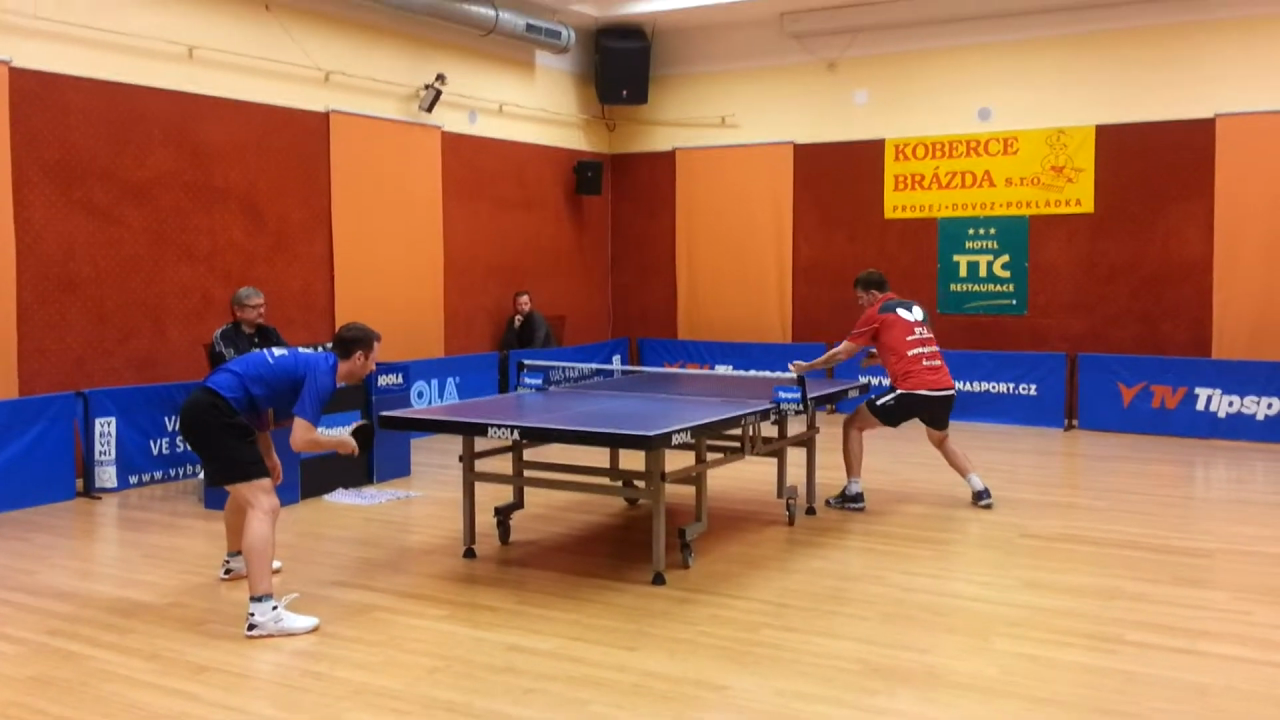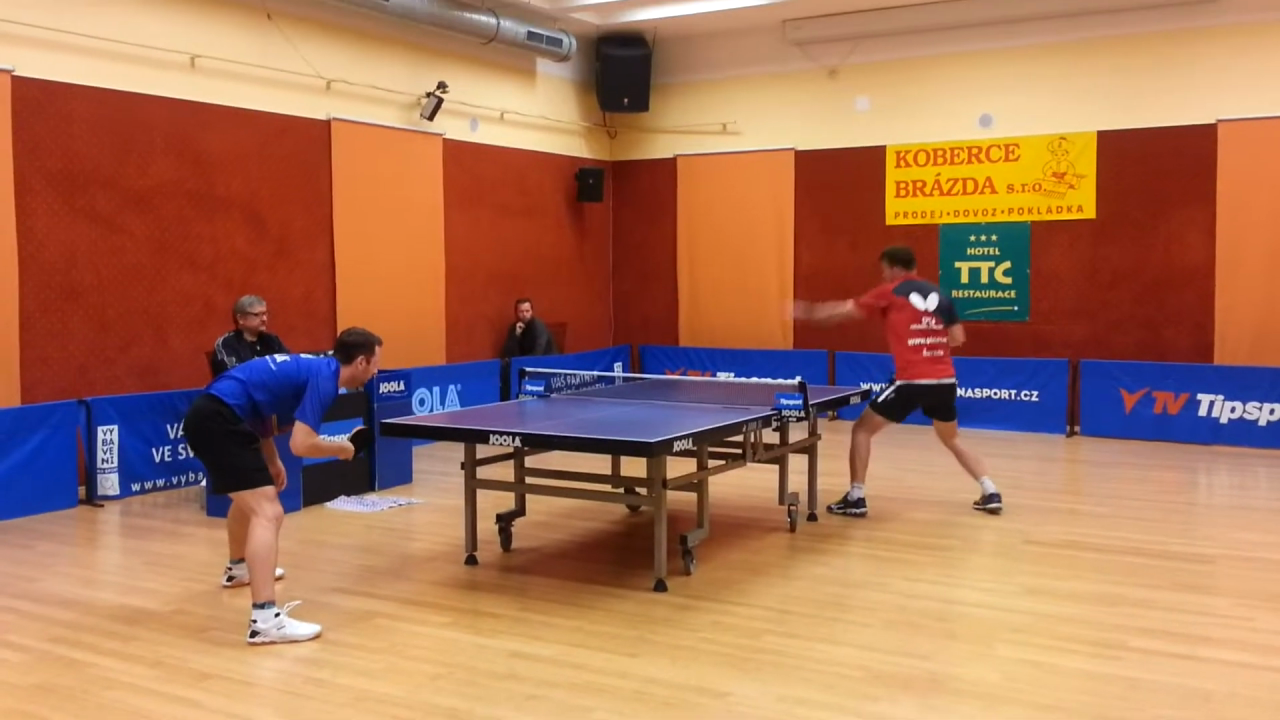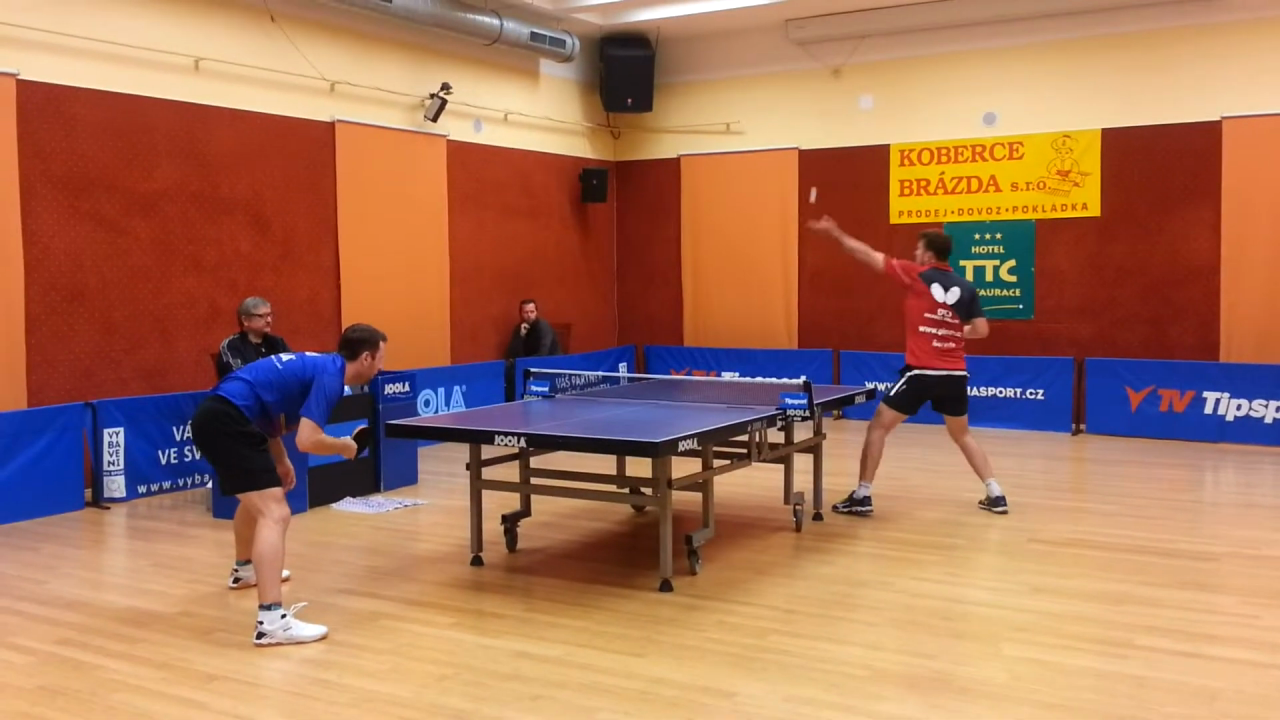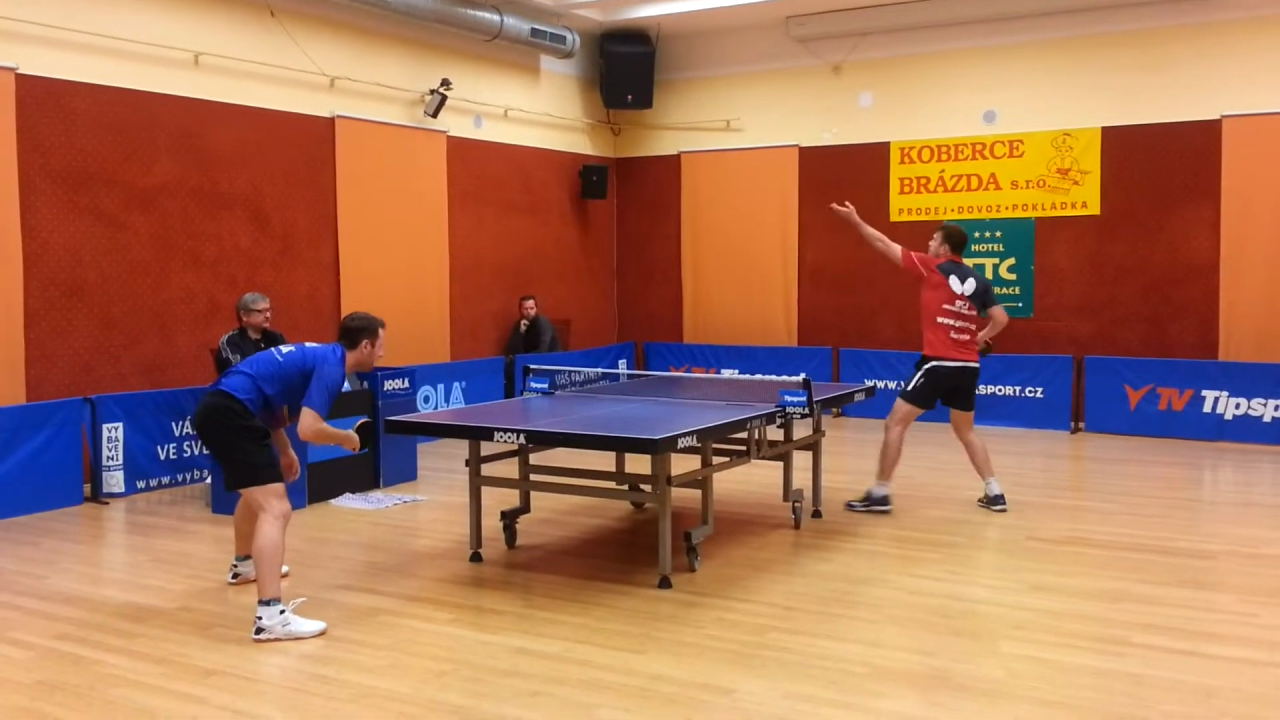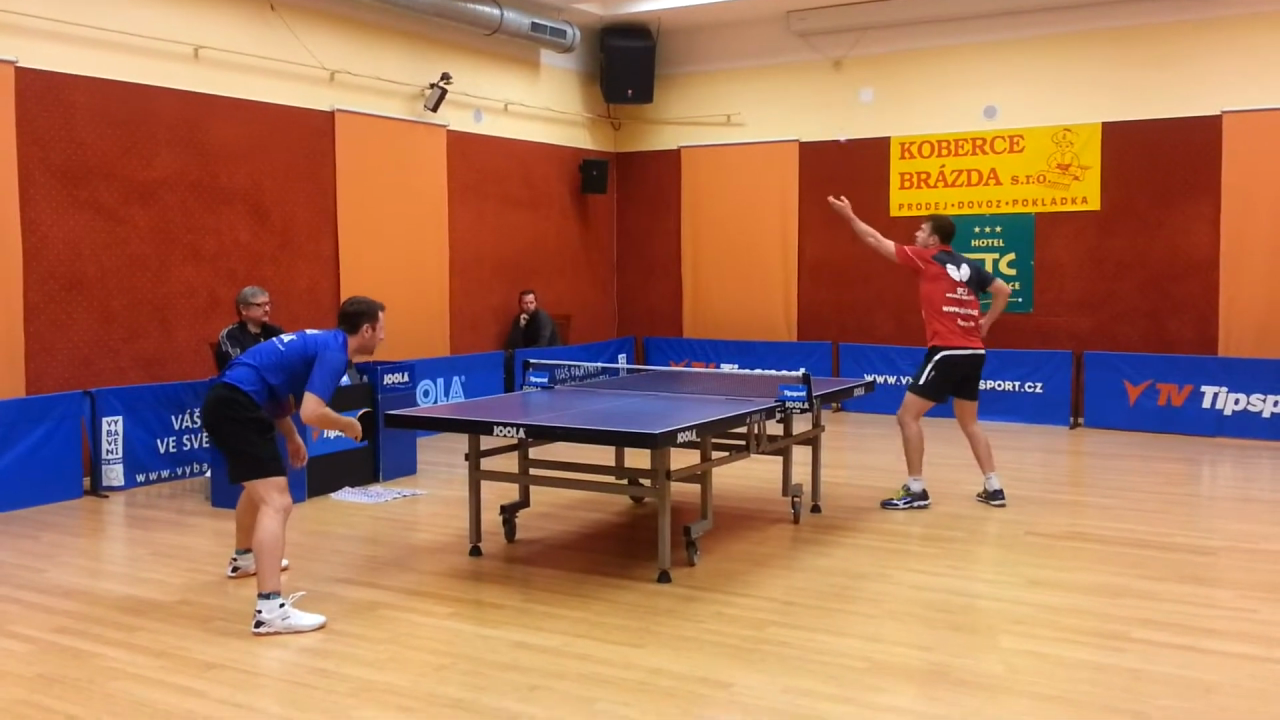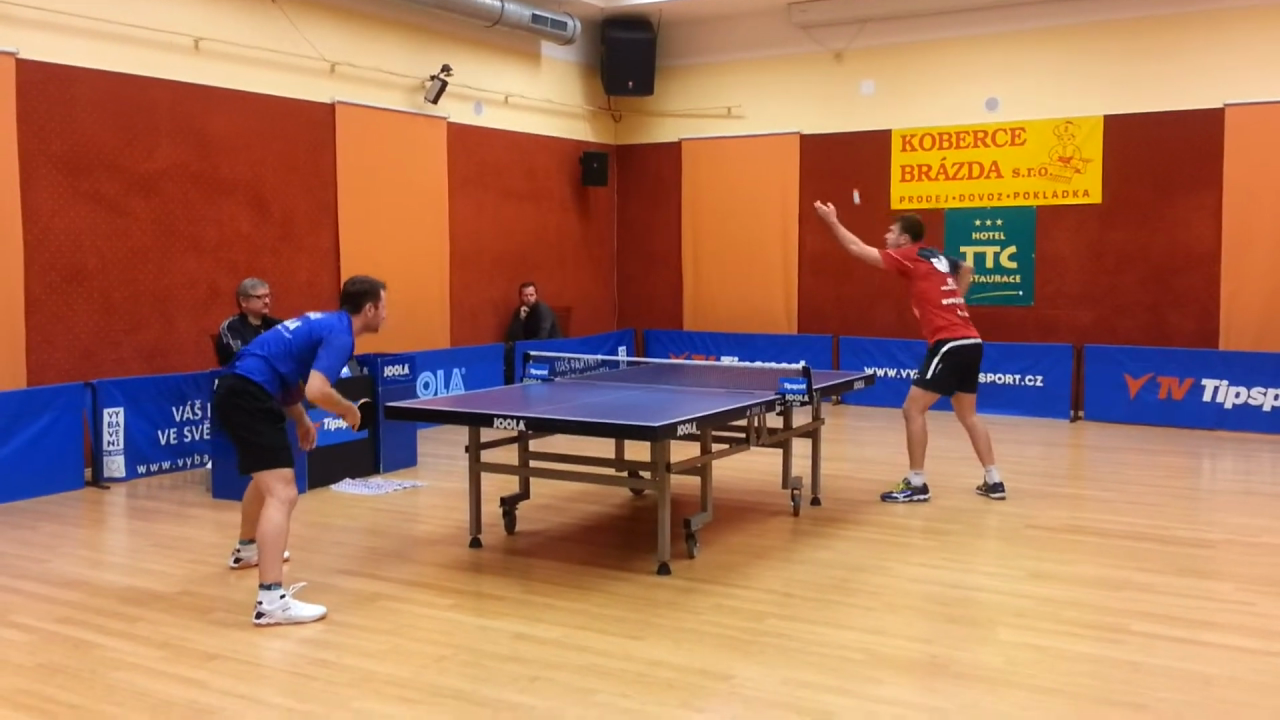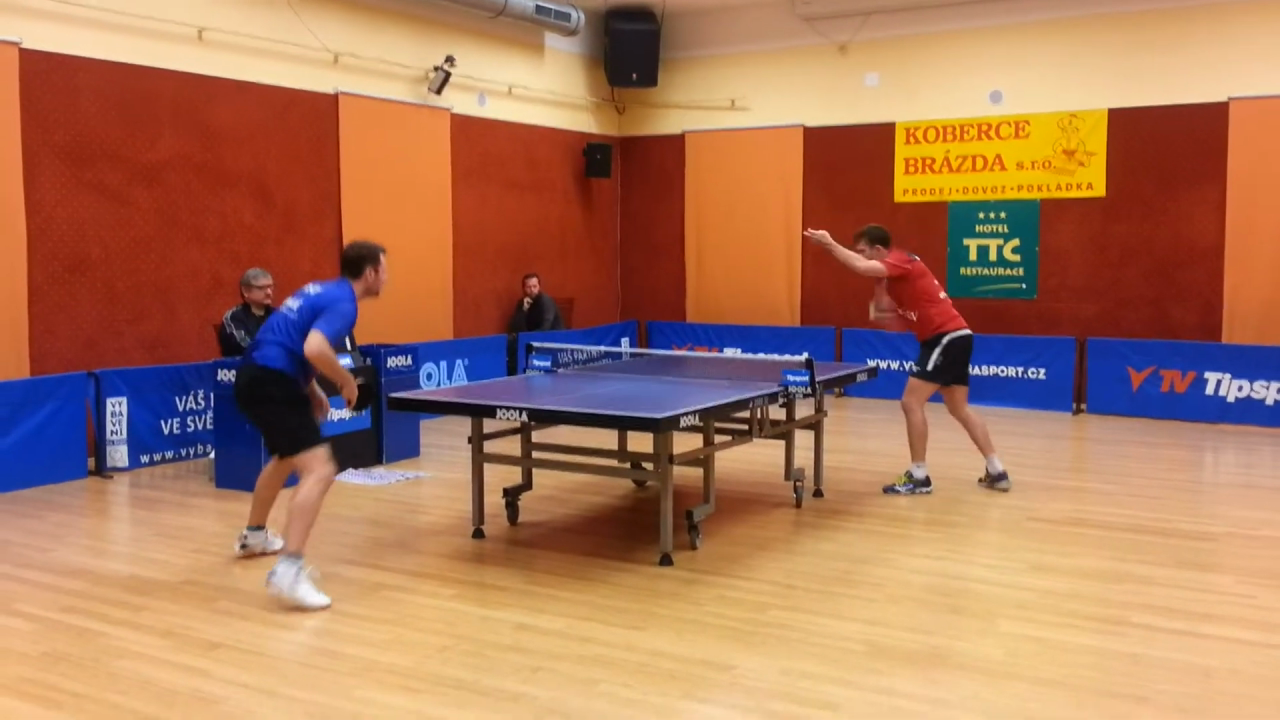
dt=0.2s
person 1, frame 1
left shoulder: (311, 362)
right shoulder: (322, 373)
right elbow: (301, 440)
left wrist: (268, 455)
right wrist: (341, 443)
left hip: (204, 406)
right hip: (216, 413)
left knee: (245, 488)
right knee: (263, 506)
left ankle: (236, 560)
right ankle: (262, 612)
person 1, frame 2
left shoulder: (313, 367)
right shoulder: (324, 378)
right elbow: (302, 444)
left wrist: (272, 461)
right wrist: (341, 448)
left hip: (208, 414)
right hip: (220, 420)
left knee: (248, 496)
right knee: (267, 513)
left ankle: (238, 567)
right ankle: (265, 619)
person 1, frame 3
left shoulder: (318, 365)
right shoulder: (330, 376)
right elbow: (307, 440)
left wrist: (280, 460)
right wrist: (344, 446)
left hip: (215, 415)
right hip: (227, 421)
left knee: (256, 497)
right knee: (275, 514)
left ankle: (245, 569)
right ankle: (272, 621)
person 1, frame 4
left shoulder: (318, 356)
right shoulder: (332, 366)
right elbow: (309, 428)
left wrist: (284, 451)
right wrist: (346, 438)
left hip: (217, 408)
right hip: (230, 415)
left knee: (256, 491)
right knee: (275, 509)
left ankle: (244, 564)
right ankle: (270, 616)
person 1, frame 5
left shoulder: (320, 342)
right shoulder: (334, 352)
right elbow: (312, 413)
left wrist: (291, 437)
right wrist: (348, 425)
left hip: (224, 400)
right hip: (236, 407)
left knee: (259, 484)
right knee: (276, 503)
left ankle: (244, 558)
right ankle: (270, 609)
person 1, frame 6
left shoulder: (323, 323)
right shoulder: (340, 335)
right elbow: (316, 391)
left wrist: (301, 419)
right wrist: (349, 411)
left hip: (234, 390)
right hip: (248, 398)
left knee: (267, 474)
right knee: (281, 494)
left ankle: (246, 549)
right ankle: (271, 599)
person 1, frame 7
left shoulder: (322, 291)
right shoulder: (343, 303)
right elbow: (314, 350)
left wrist: (313, 391)
right wrist: (347, 382)
left hip: (254, 375)
right hip: (271, 383)
left knee: (286, 457)
right knee: (318, 471)
left ankle: (254, 535)
right ankle: (288, 570)
person 2, frame 1
left shoulder: (875, 314)
right shoulder: (915, 309)
left elbow: (841, 354)
left wrist: (807, 367)
left hip: (913, 391)
right hip: (945, 390)
left knee: (853, 424)
right knee: (942, 440)
left ankle: (853, 492)
right ankle: (979, 489)
person 2, frame 2
left shoulder: (890, 292)
right shoulder: (940, 295)
left elbow: (845, 310)
right elbow: (958, 338)
left wrist: (809, 311)
left hip: (912, 381)
right hip: (945, 380)
left knee: (862, 429)
right knee: (951, 439)
left ankle: (856, 497)
right ankle: (990, 493)
person 2, frame 3
left shoulder: (914, 274)
right shoulder: (966, 288)
left elbow: (870, 256)
right elbow: (981, 330)
left wrist: (836, 232)
left hip: (921, 372)
right hip: (955, 374)
left knee: (878, 427)
right knee: (962, 435)
left ankle: (862, 496)
right ankle: (995, 495)
person 2, frame 4
left shoulder: (931, 267)
right shoulder: (978, 281)
left elbow: (885, 245)
right elbow: (1001, 320)
left wrist: (855, 220)
right wrist: (981, 337)
left hip: (937, 364)
right hip: (968, 367)
left knee: (895, 424)
right knee: (966, 431)
left ankle: (879, 494)
right ankle: (995, 493)
person 2, frame 5
left shoulder: (926, 259)
right shoulder: (970, 266)
left elbow: (877, 241)
right elbow: (1003, 291)
left wrist: (849, 215)
right wrist: (986, 321)
left hip: (946, 353)
right hip: (974, 354)
left knee: (908, 416)
right knee: (969, 422)
left ankle: (916, 490)
right ankle: (993, 488)
person 2, frame 6
left shoulder: (909, 256)
right shoulder: (939, 258)
left elbow: (859, 250)
right elbow: (966, 269)
left wrist: (832, 221)
left hip: (949, 344)
right hip: (970, 343)
left knee: (913, 409)
right knee: (968, 414)
left ankle: (916, 483)
right ankle: (994, 481)
person 2, frame 7
left shoulder: (900, 260)
right shoulder: (891, 272)
left elbow: (864, 267)
right elbow: (883, 297)
left wrist: (829, 244)
right wrist: (887, 310)
left hip: (947, 337)
right hip: (956, 337)
left knee: (911, 402)
right knee: (959, 408)
left ankle: (919, 476)
right ankle: (996, 471)
